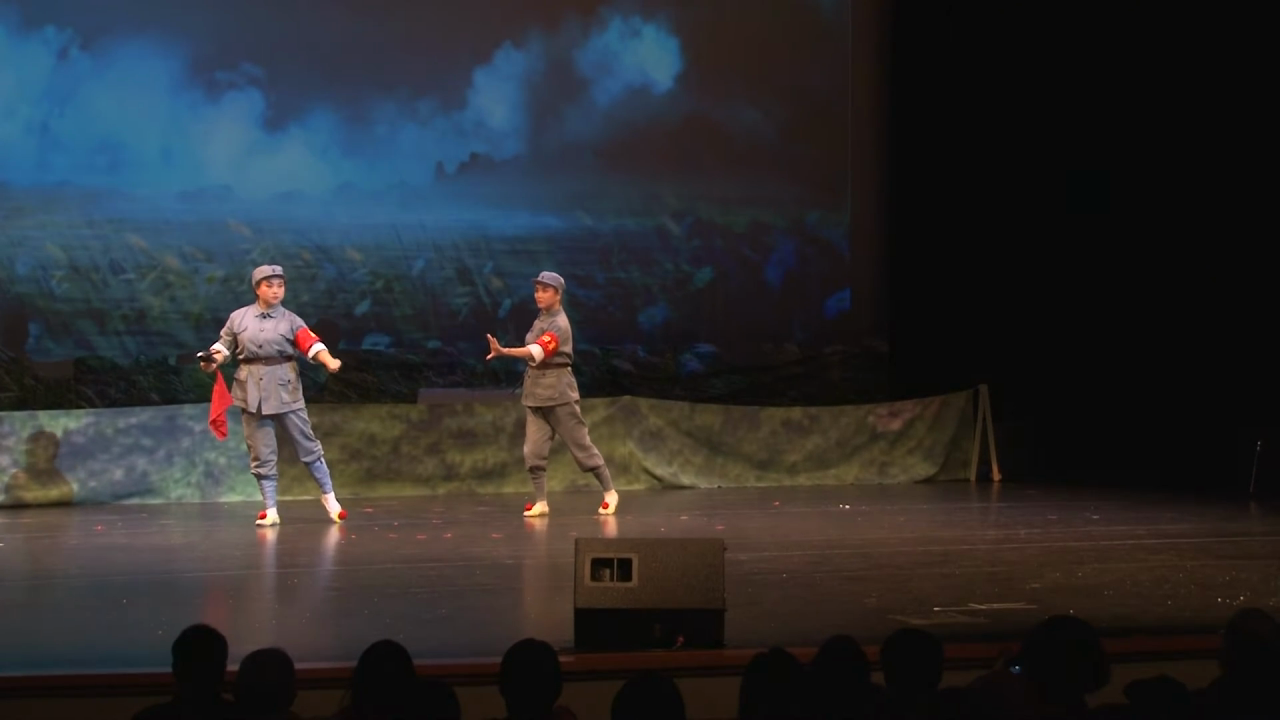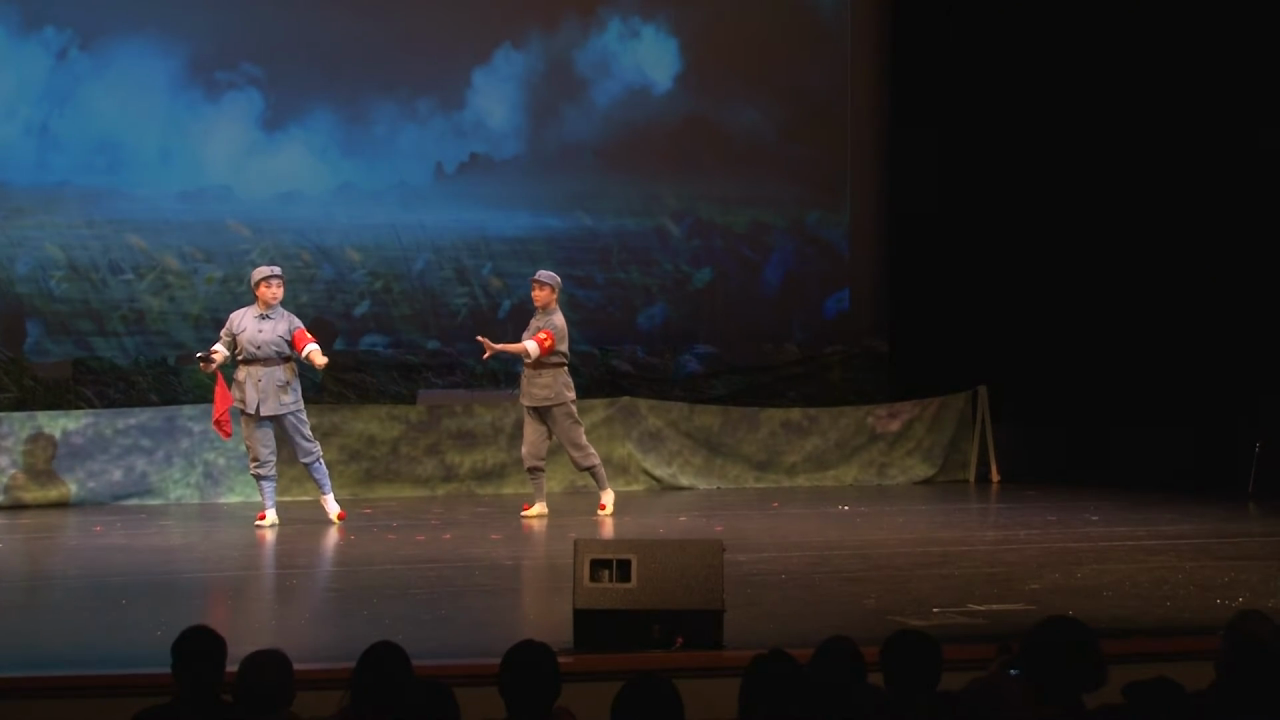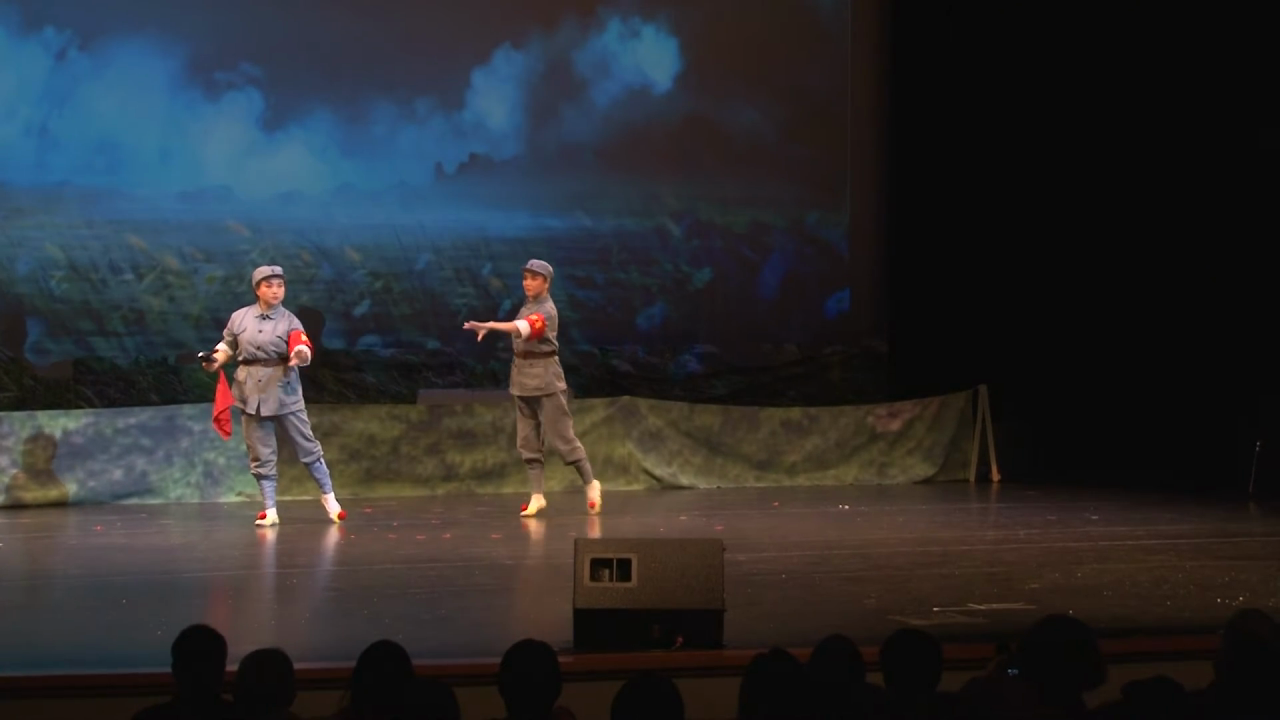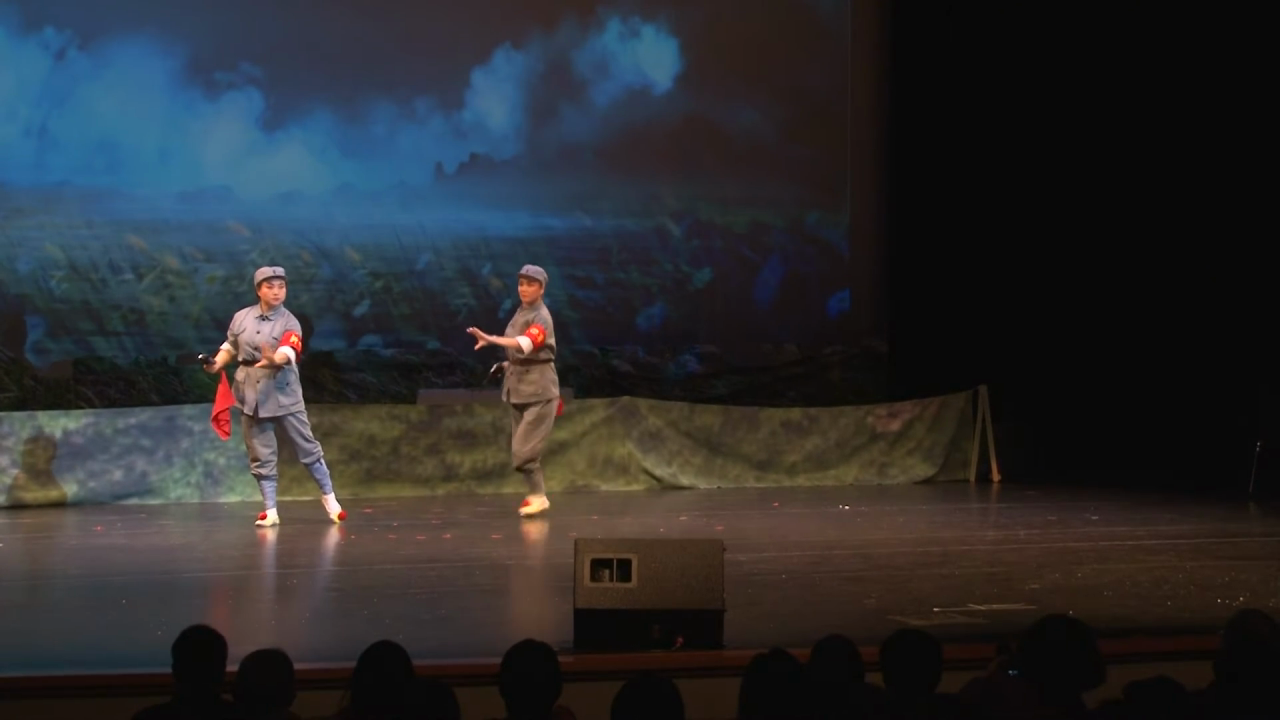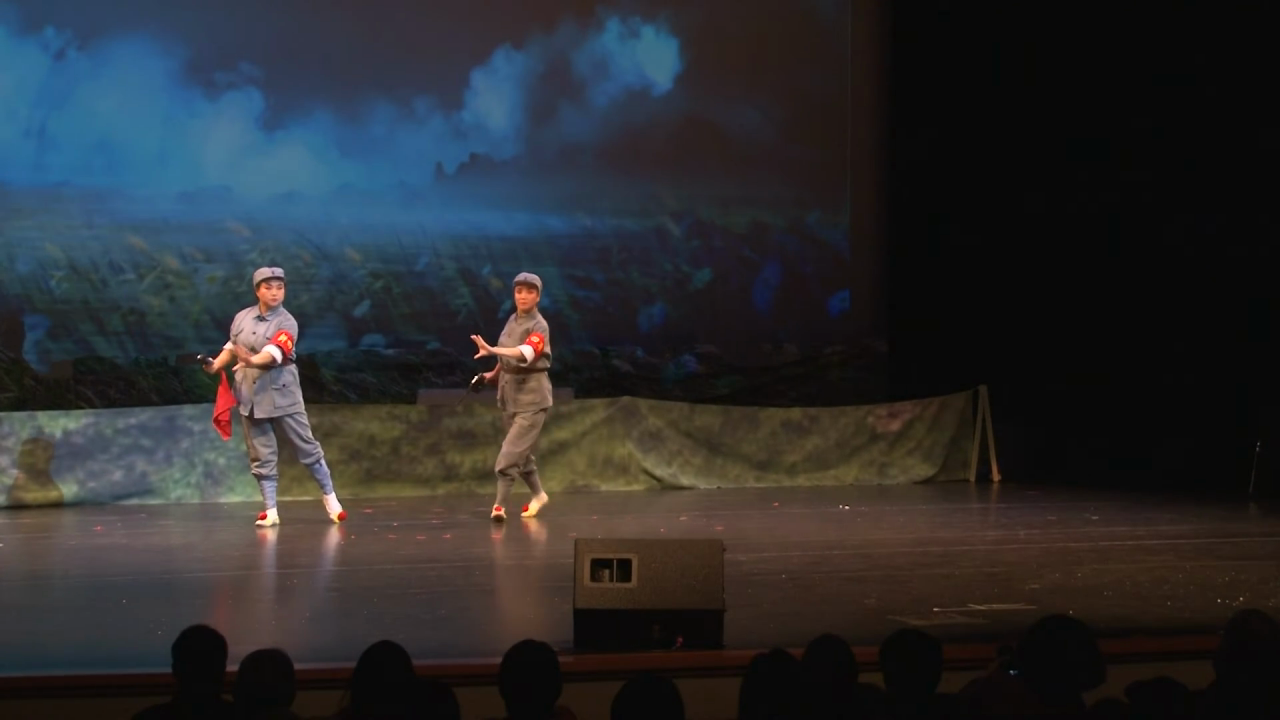
dt=0.2s
person 1, frame 1
left shoulder: (290, 320)
right shoulder: (238, 317)
left elbow: (312, 343)
right elbow: (224, 347)
left wrist: (328, 360)
right wrist: (212, 363)
left hip: (284, 387)
right hip: (251, 389)
left knee: (307, 443)
right knee: (261, 452)
left ankle: (329, 496)
right ankle: (270, 510)
person 1, frame 2
left shoulder: (289, 321)
right shoulder: (238, 318)
left elbow: (307, 344)
right elbow: (225, 347)
left wrist: (317, 358)
right wrist: (212, 363)
left hip: (283, 388)
right hip: (250, 389)
left knee: (306, 444)
right knee: (260, 453)
left ankle: (328, 497)
right ankle: (270, 510)
person 1, frame 3
left shoulder: (290, 321)
right shoulder: (239, 317)
left elbow: (303, 348)
right elbow: (227, 347)
left wrist: (299, 356)
right wrist: (215, 363)
left hip: (283, 388)
right hip: (251, 389)
left knee: (306, 444)
right knee: (260, 452)
left ankle: (328, 496)
right ankle: (270, 510)
person 1, frame 4
left shoulder: (289, 322)
right shoulder: (241, 317)
left elbow: (289, 352)
right elbow: (231, 347)
left wrist: (270, 359)
right wrist: (216, 365)
left hip: (282, 389)
right hip: (250, 389)
left knee: (306, 445)
right knee: (260, 453)
left ankle: (328, 496)
right ankle: (270, 510)
person 1, frame 5
left shoulder: (287, 322)
right shoulder: (242, 317)
left elbow: (274, 352)
right elbow: (232, 346)
left wrist: (249, 360)
right wrist: (216, 364)
left hip: (281, 389)
right hip: (249, 390)
left knee: (306, 445)
right knee: (260, 453)
left ankle: (329, 496)
right ankle: (270, 510)
person 2, frame 1
left shoulder: (558, 324)
right shoulder: (542, 319)
left elbow: (538, 352)
left wrist: (504, 351)
left hip: (558, 391)
right hip: (535, 391)
left knee: (580, 444)
right knee: (533, 451)
left ankle: (609, 492)
right ankle: (541, 502)
person 2, frame 2
left shoulder: (555, 323)
right shoulder: (538, 318)
left elbow: (533, 347)
left wrist: (497, 347)
left hip: (555, 390)
right hip: (533, 390)
left knee: (577, 444)
right knee: (532, 451)
left ankle: (605, 492)
right ankle: (540, 502)
person 2, frame 3
left shoulder: (546, 309)
right shoulder: (528, 305)
left elbow: (524, 328)
left wrist: (489, 326)
left hip: (546, 380)
right hip: (523, 379)
left knee: (562, 438)
right knee: (527, 442)
left ankle: (589, 483)
right ankle: (537, 497)
person 2, frame 4
left shoulder: (541, 318)
right shoulder: (520, 312)
left elbow: (525, 344)
left wrist: (490, 340)
right wrist: (506, 364)
left hip: (538, 386)
right hip: (516, 384)
left knee: (524, 446)
right knee: (523, 447)
left ankle: (535, 495)
right ankle: (538, 497)
person 2, frame 5
left shoulder: (539, 326)
right shoulder: (512, 320)
left elbow: (526, 353)
left wrist: (492, 350)
right wrist: (494, 374)
left hip: (532, 393)
right hip: (508, 391)
left knee: (511, 453)
right knee: (521, 453)
left ankle: (500, 504)
right ankle: (538, 495)
